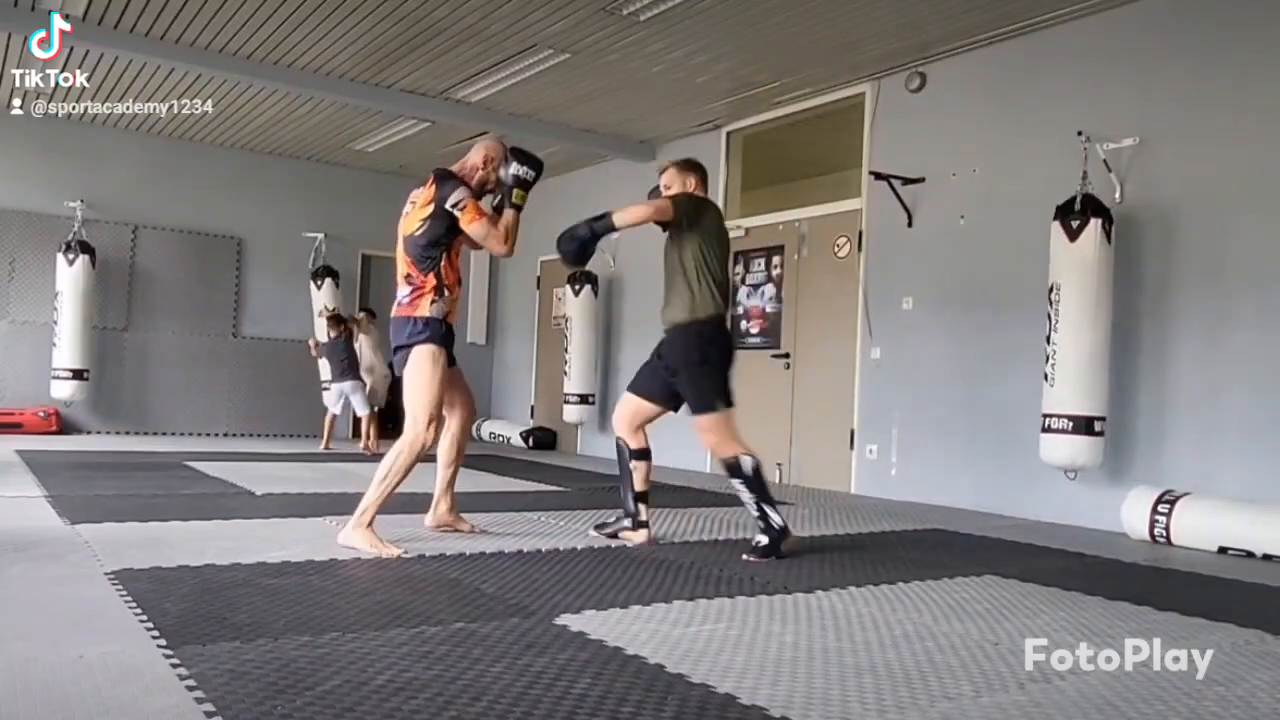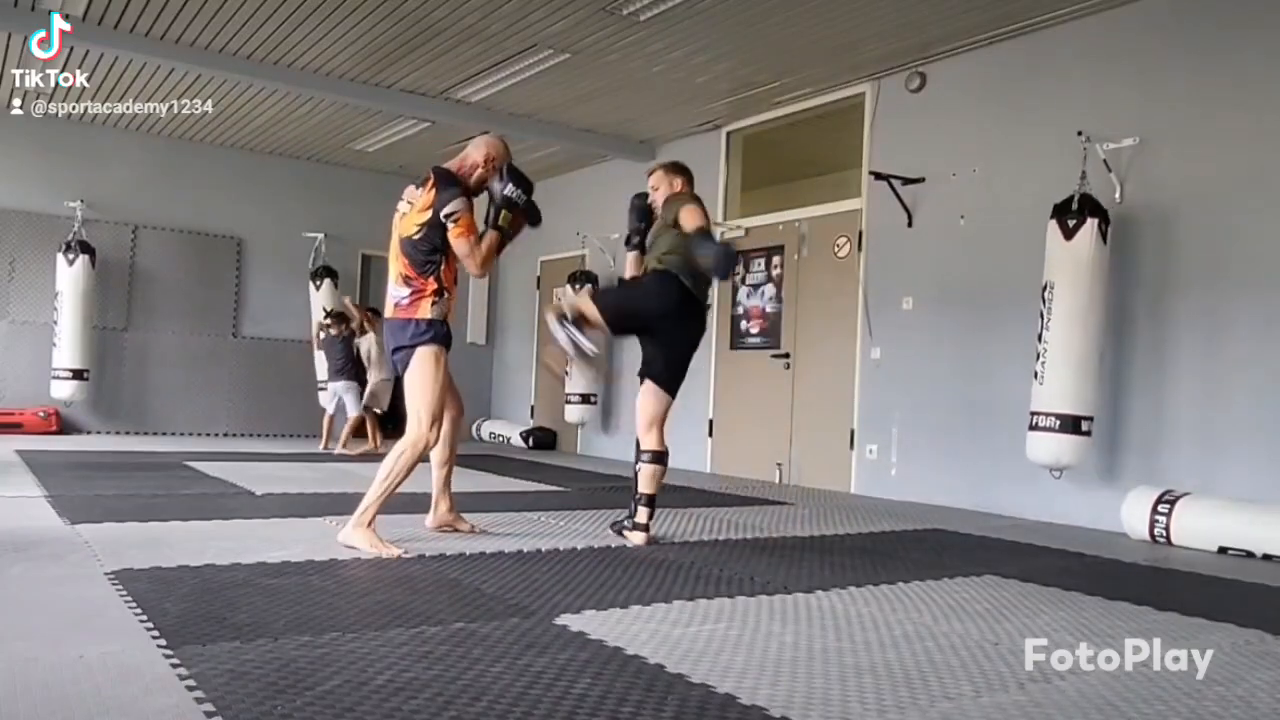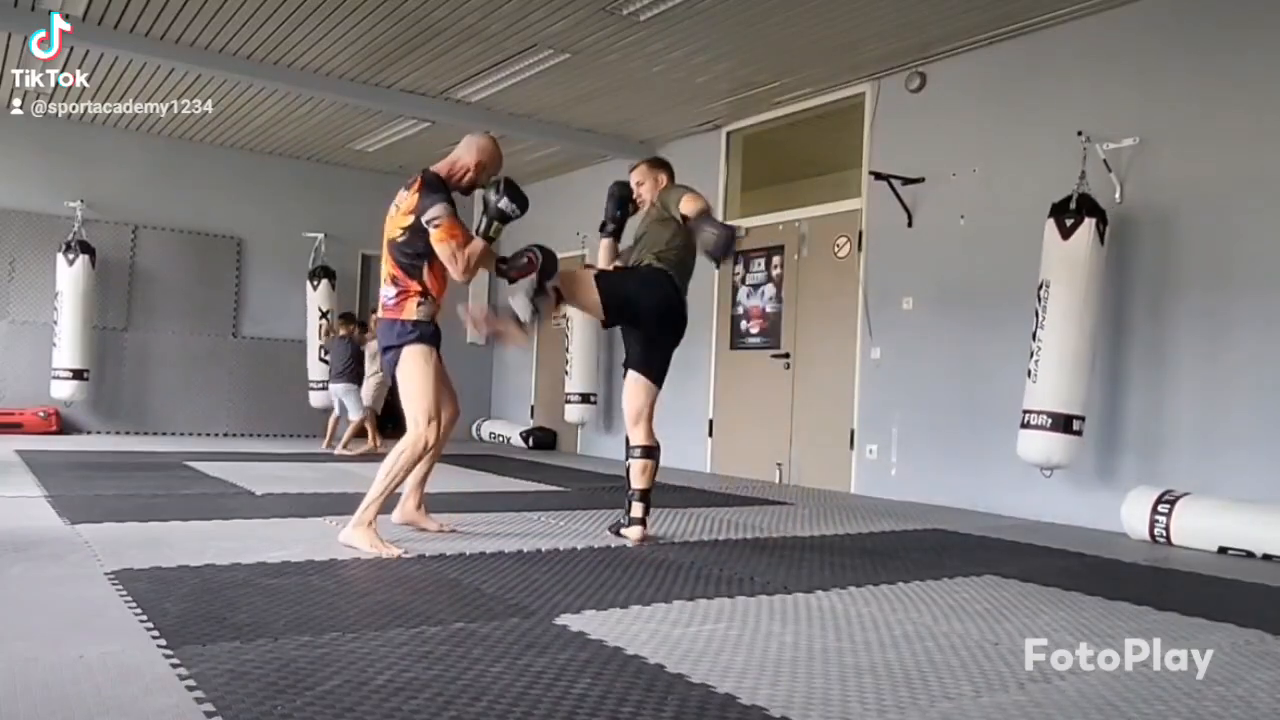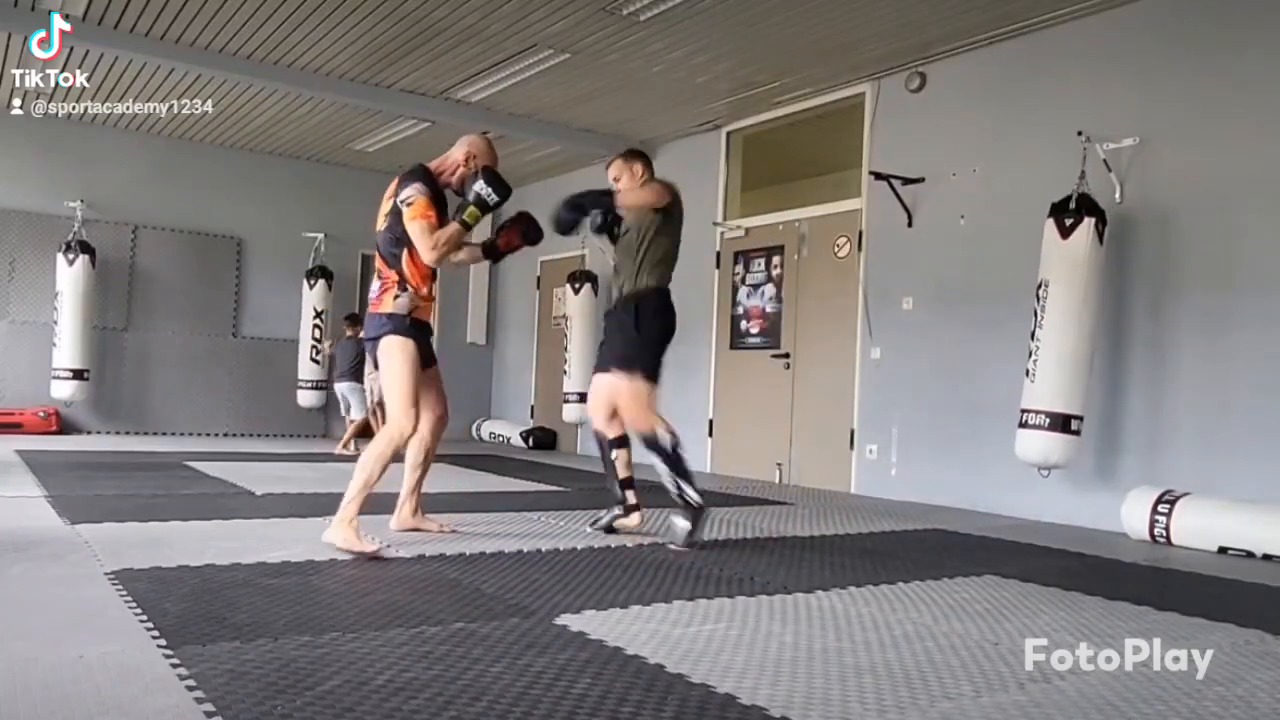
dt=0.2s
person 1, frame 1
left shoulder: (430, 190)
right shoulder: (452, 191)
left elbow: (466, 240)
right elbow: (502, 246)
left wrist: (503, 200)
right wrist: (517, 193)
left hip: (418, 322)
right hip: (421, 324)
left knee: (462, 411)
right knee: (421, 433)
left ankle: (442, 508)
right ankle: (359, 525)
person 1, frame 2
left shoulder: (425, 186)
right shoulder: (450, 196)
right elbow: (478, 261)
left wrist: (504, 227)
right wrist: (504, 214)
left hip: (408, 320)
right hip: (420, 324)
left knee: (452, 411)
right knee: (424, 433)
left ankle: (443, 509)
right ankle: (359, 524)
person 1, frame 3
left shoulder: (428, 189)
right shoulder: (435, 199)
left elbow: (450, 257)
right elbow: (460, 270)
right wrist: (493, 222)
left hip: (412, 323)
right hip: (406, 324)
left knee: (447, 412)
right knee: (425, 431)
left ankle: (409, 505)
right ankle: (360, 523)
person 1, frame 4
left shoulder: (431, 192)
right shoulder: (415, 186)
left elbow: (448, 253)
right elbow: (430, 252)
left wrist: (496, 247)
right wrist: (474, 208)
left hip: (414, 321)
right hip: (395, 319)
left knee: (436, 414)
right knee: (403, 422)
left ankle: (408, 510)
right ankle: (343, 523)
person 2, frame 1
left shoulder: (695, 205)
right shoulder: (700, 228)
left elbow: (649, 210)
right elbow: (680, 271)
left wrist: (595, 226)
right wrist: (659, 210)
left hip: (699, 336)
right hip: (678, 341)
left knee: (718, 440)
right knee: (625, 422)
left ankle: (771, 526)
right ankle: (634, 520)
person 2, frame 2
left shoulder: (683, 203)
right shoulder: (665, 234)
left elbow: (693, 216)
right elbow: (634, 281)
left wrist: (704, 236)
right wrist: (636, 236)
left hip: (665, 290)
right hip: (686, 318)
left knee: (562, 310)
right knee: (649, 424)
left ankle: (581, 345)
right ankle: (640, 521)
person 2, frame 3
left shoulder: (676, 196)
right shoulder: (652, 223)
left elbow: (692, 203)
right elbow: (606, 267)
left wrist: (705, 221)
right wrist: (612, 223)
left hip: (646, 287)
right hip: (669, 314)
left knee: (545, 267)
right knee: (637, 420)
left ankle: (516, 321)
right ankle: (635, 519)
person 2, frame 4
left shoulder: (663, 193)
right shoulder: (634, 218)
left elbow: (649, 197)
left wrist: (593, 198)
right wrist: (609, 231)
left hip: (644, 311)
right hip: (624, 315)
left knee: (635, 409)
right knee: (601, 412)
left ankle: (690, 507)
right ankle: (627, 504)
